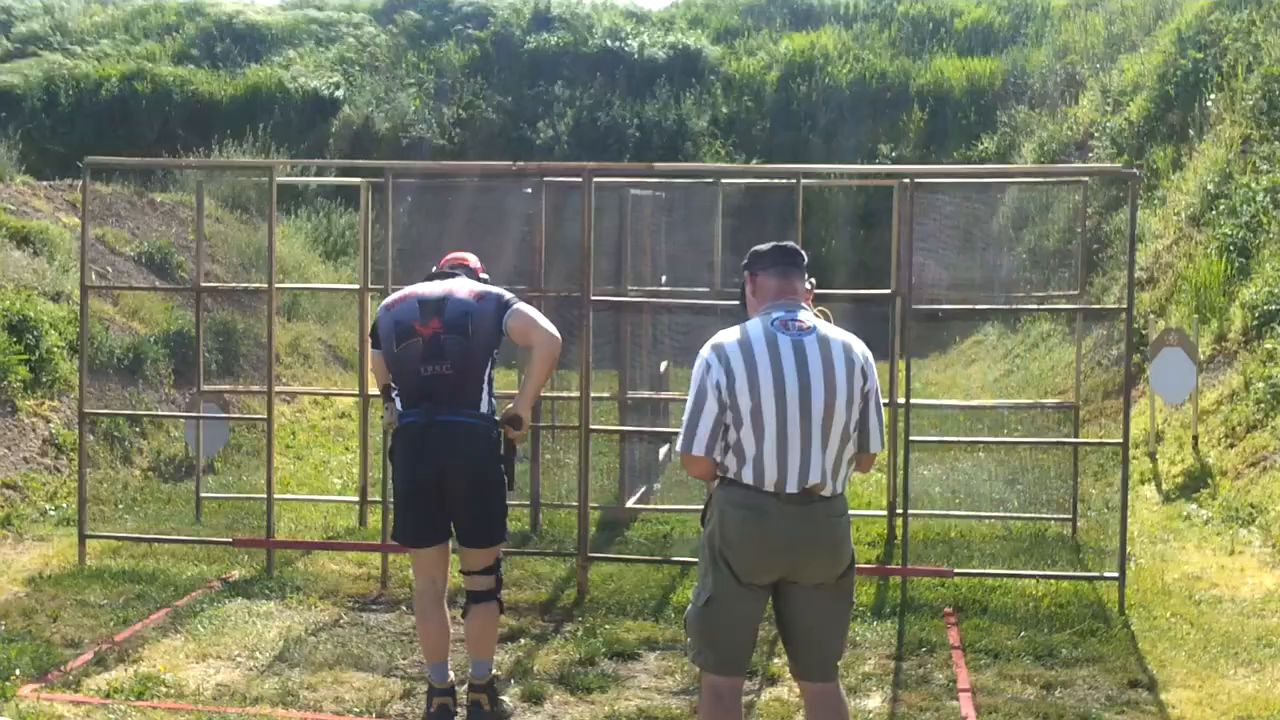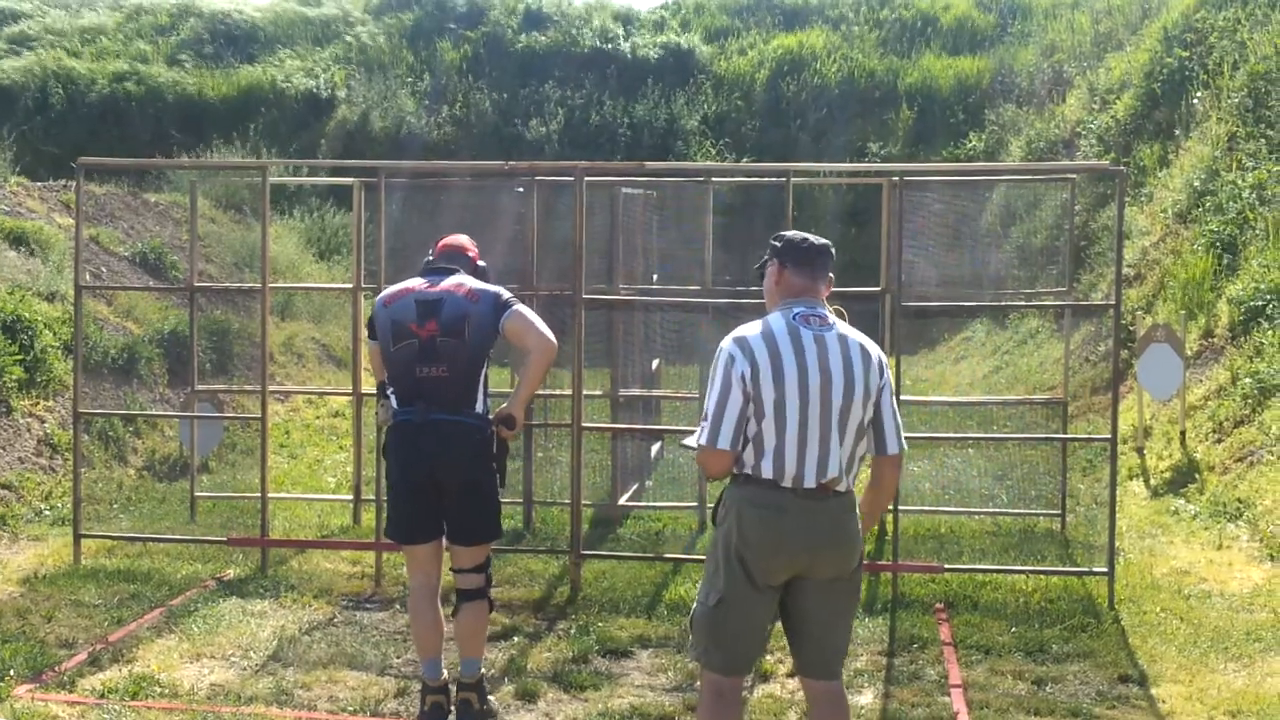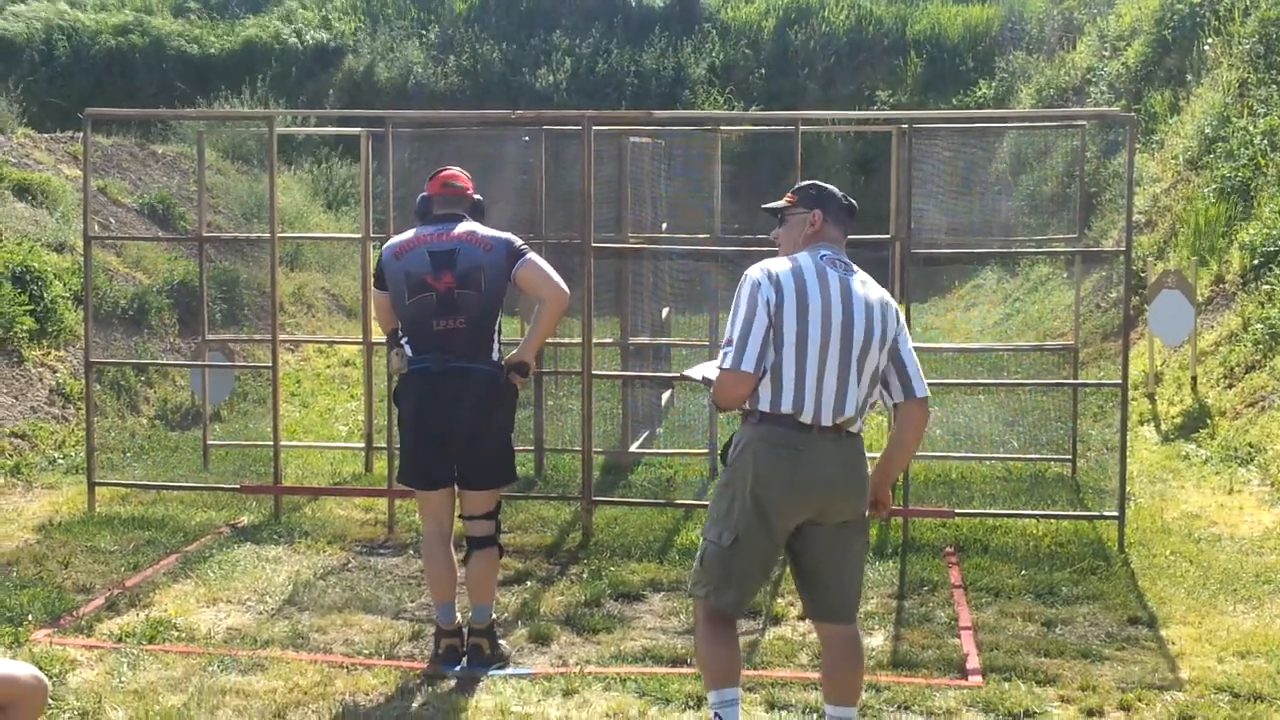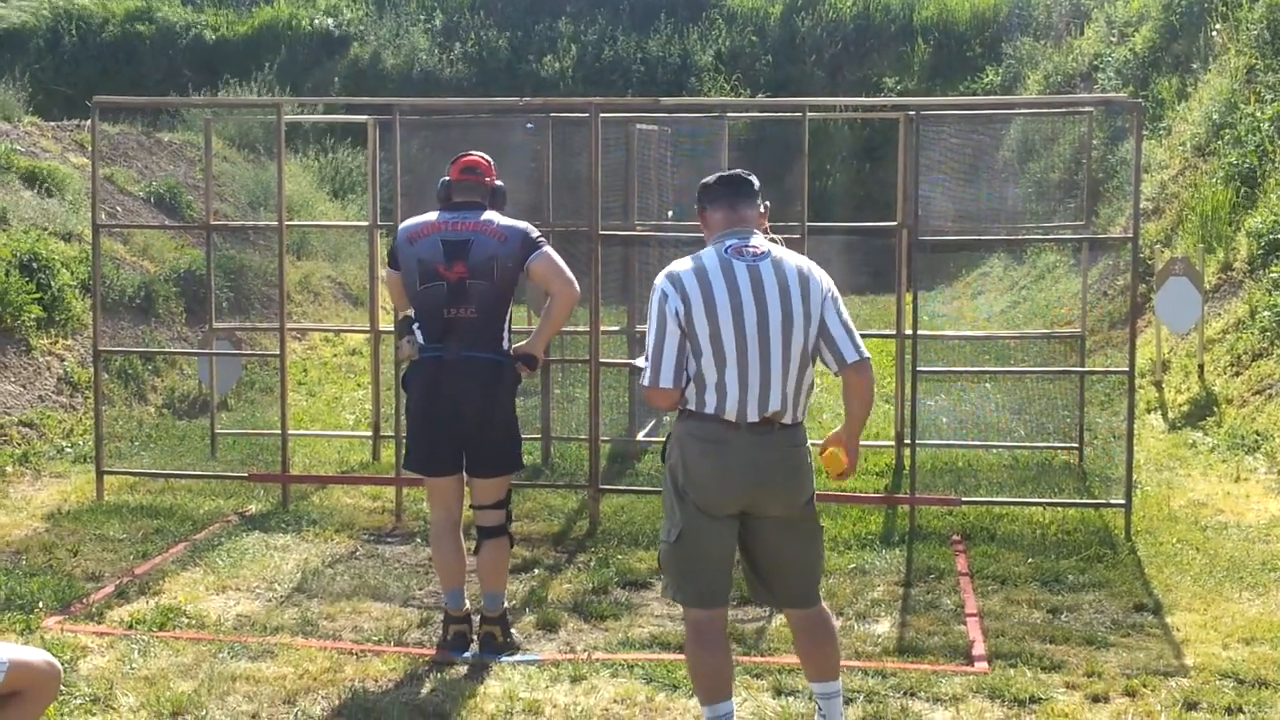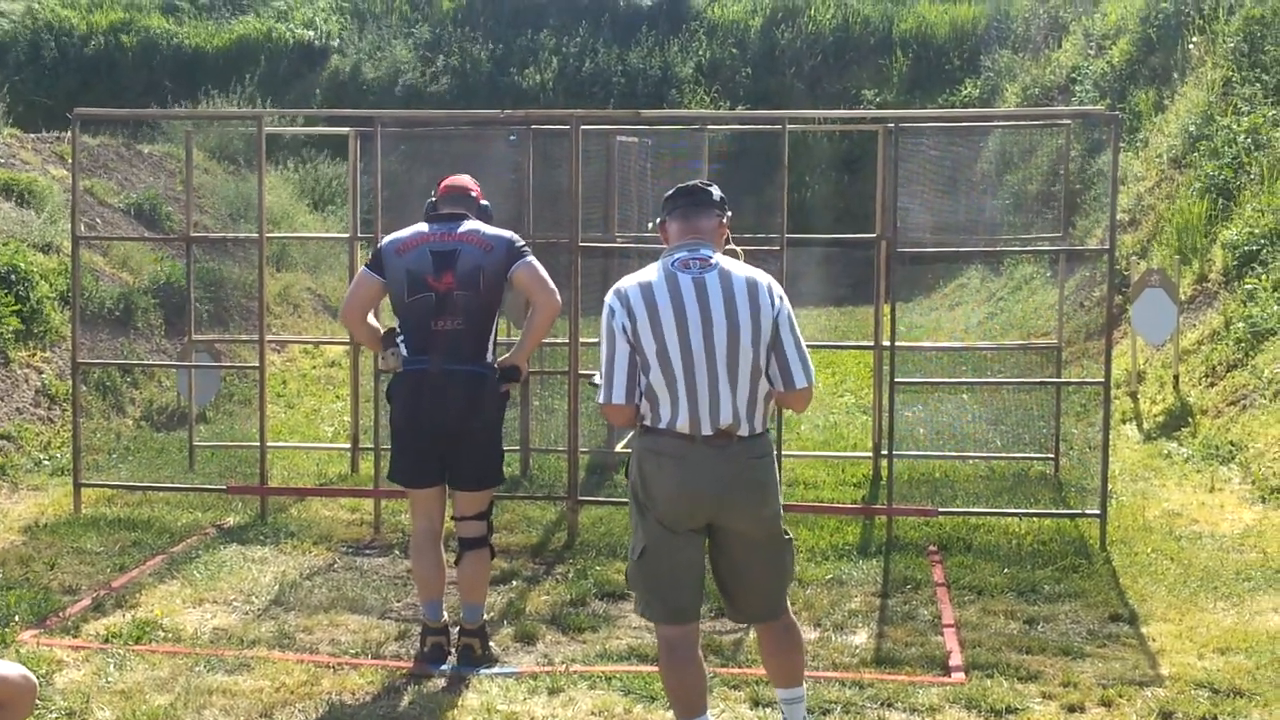
dt=1s
person 1, frame 1
left shoulder: (723, 351)
right shoulder: (854, 352)
left elbow: (695, 463)
right elbow: (866, 458)
left hip: (744, 520)
right hip: (823, 524)
left knee: (722, 675)
right knee: (821, 677)
person 1, frame 2
left shoulder: (745, 345)
right shoulder: (866, 354)
left elbow: (715, 463)
right elbow: (888, 464)
left wrist: (704, 448)
right wrist: (861, 523)
left hip: (758, 517)
right hip: (833, 523)
left knee: (722, 673)
right knee: (824, 677)
person 1, frame 3
left shoulder: (767, 278)
right shoulder: (878, 301)
left elbow: (734, 387)
right elbow: (915, 407)
left wrist: (715, 394)
right wrist: (883, 479)
left hip: (769, 456)
right hip: (842, 464)
left knee: (716, 605)
right knee: (837, 621)
person 1, frame 4
left shoulder: (678, 280)
right shoulder: (807, 275)
left elbow: (661, 395)
right elbow: (859, 373)
right wrist: (851, 437)
left hip: (705, 453)
right hip: (783, 453)
left knee: (704, 611)
right knee: (803, 601)
person 1, frame 5
left shoulder: (628, 296)
right shoulder: (762, 287)
left elbow: (618, 412)
right elbow: (798, 397)
left hip: (667, 468)
right hip: (747, 466)
left knee: (675, 626)
right knee: (770, 612)
person 2, frame 1
left shoulder: (390, 307)
right shoulder: (489, 298)
left elbow: (383, 381)
right elbow: (548, 338)
right wrist: (523, 405)
left hip: (413, 446)
right hip: (472, 443)
left knee: (429, 582)
right knee: (482, 575)
person 2, frame 2
left shoulder: (387, 301)
right shoulder: (487, 296)
left elbow: (380, 373)
right elbow: (543, 343)
right wrist: (517, 405)
left hip: (406, 444)
right hip: (465, 443)
left knee: (422, 578)
right knee: (472, 575)
person 2, frame 3
left shoulder: (393, 251)
right shoulder: (498, 244)
left elbow: (386, 322)
right elbow: (556, 293)
right wrist: (526, 353)
left hip: (420, 393)
right hip: (480, 391)
left knee: (435, 524)
right knee: (482, 522)
left ankle: (447, 636)
right ankle: (482, 636)
person 2, frame 4
left shoulder: (409, 233)
right shoulder: (514, 233)
left elbow: (400, 303)
right elbow: (566, 289)
right wrist: (533, 347)
left hip: (430, 380)
right hip: (489, 379)
left knee: (444, 511)
right knee: (492, 511)
left ankle: (456, 621)
right ankle: (493, 623)
person 2, frame 5
left shoulder: (395, 245)
right shoulder: (500, 242)
left elbow: (351, 313)
right elbow: (548, 301)
right wrist: (517, 360)
left hip: (415, 392)
right hip: (474, 392)
left knee: (425, 523)
right knee: (474, 523)
left ankle: (433, 634)
right ankle: (471, 635)
